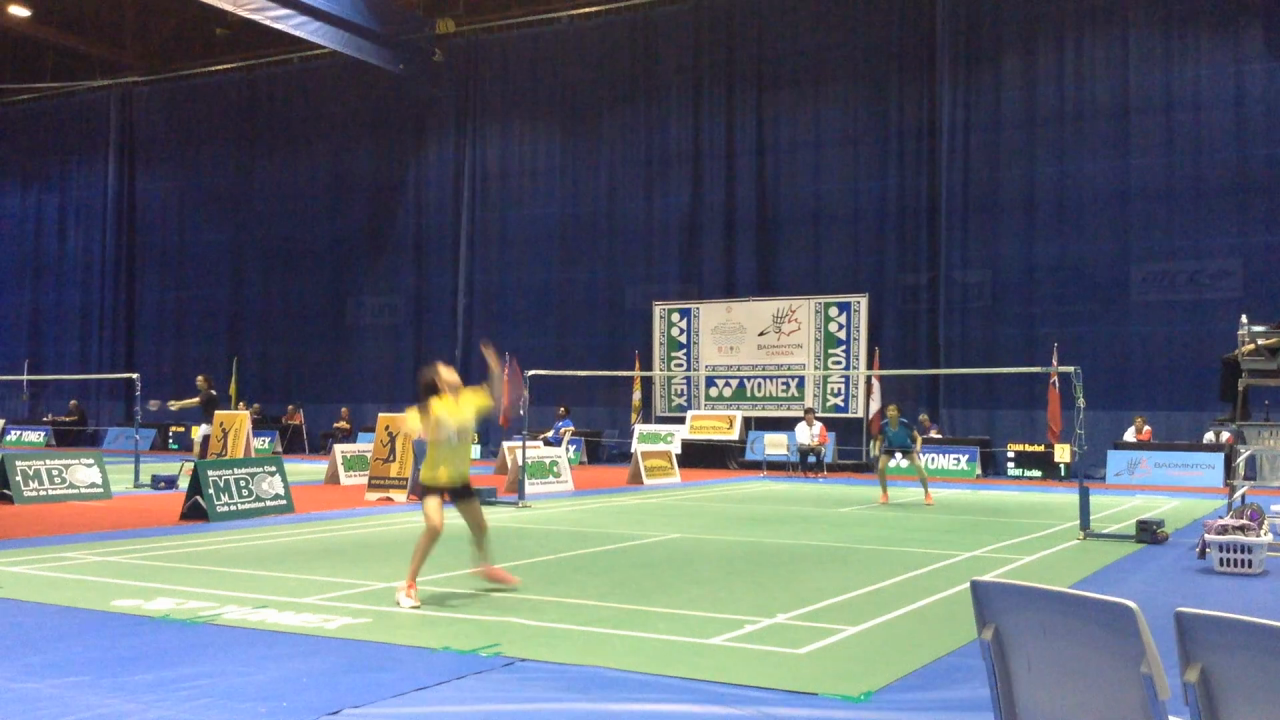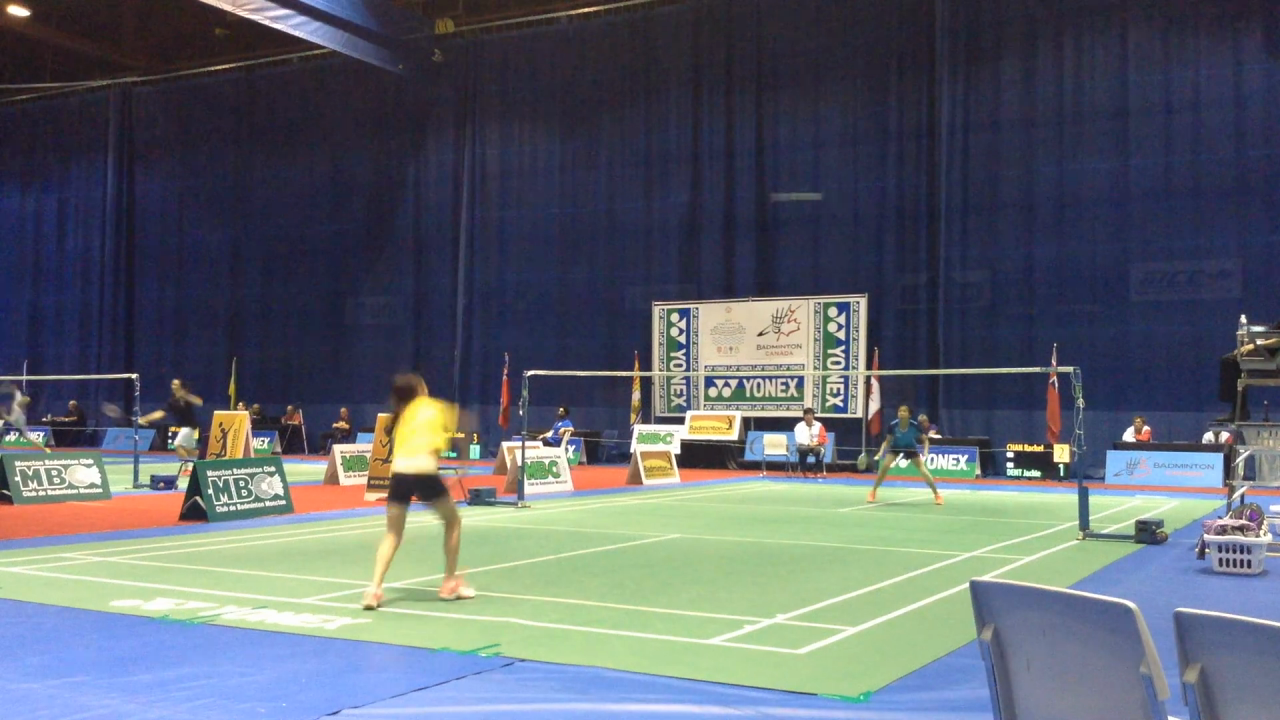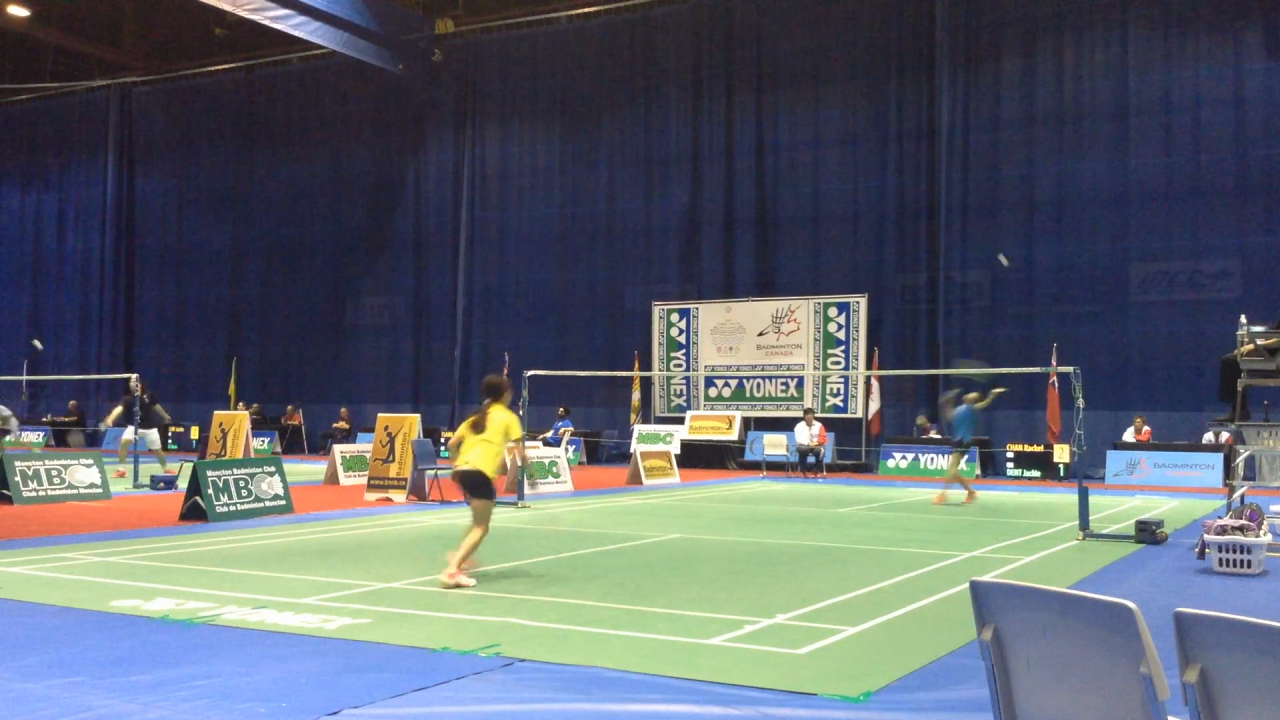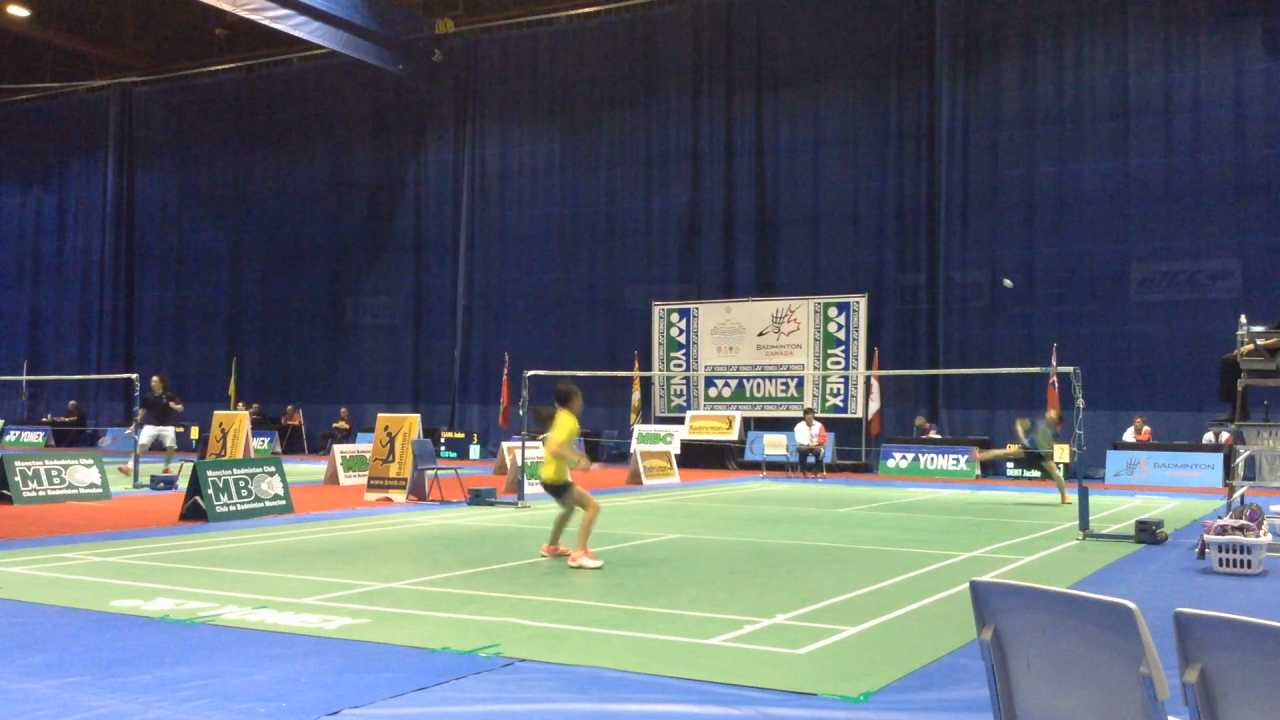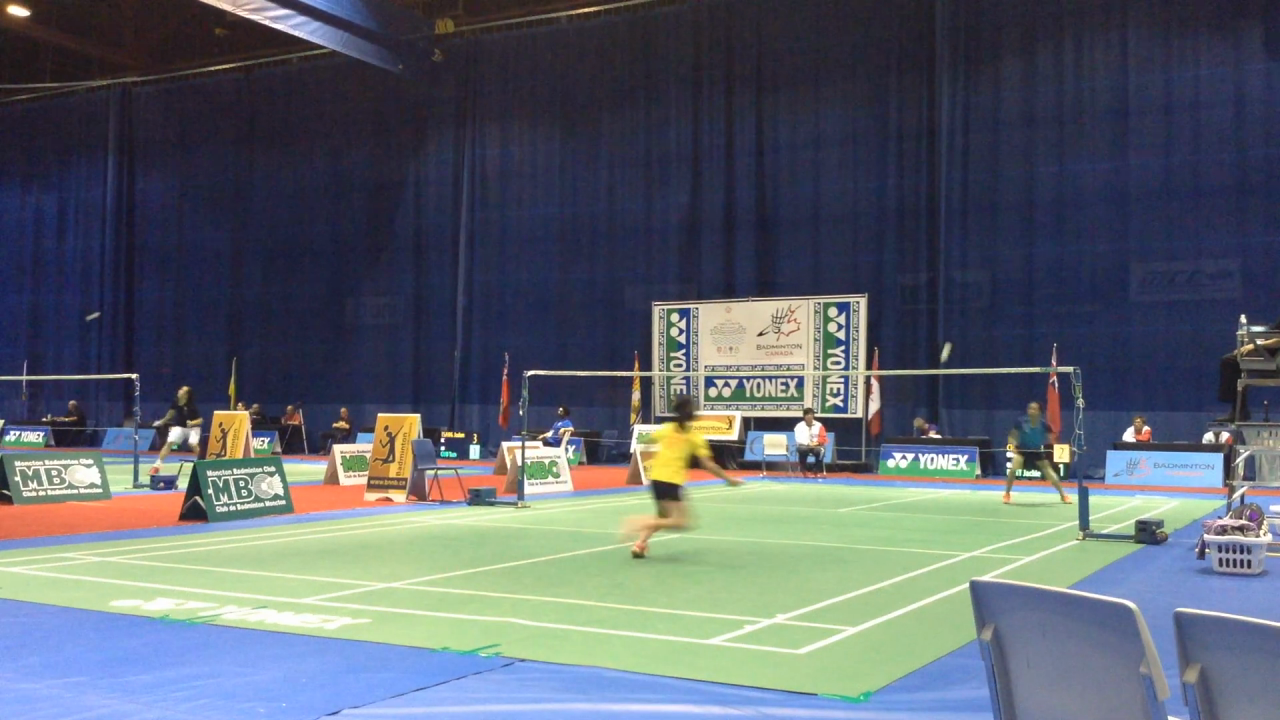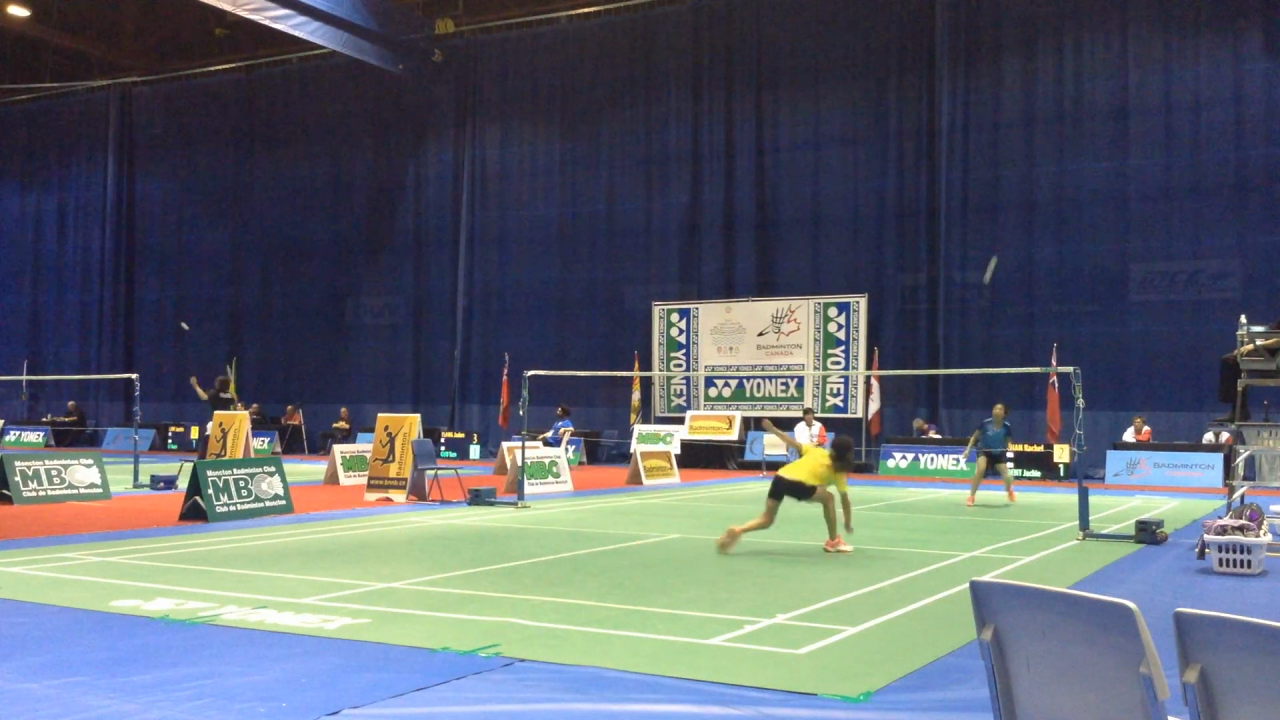
dt=0.5s
person 1, frame 1
left shoulder: (469, 399)
right shoulder: (434, 408)
left elbow: (496, 399)
right elbow: (409, 424)
left wrist: (496, 369)
right wrist: (423, 431)
left hip: (458, 479)
right hip: (433, 480)
left knee: (480, 526)
right knee: (435, 526)
left ankle: (485, 566)
right ankle: (408, 585)
person 1, frame 2
left shoulder: (401, 416)
right shoulder: (434, 409)
left hip: (399, 475)
right hip: (423, 474)
left knee: (392, 536)
right knee: (453, 521)
left ankle: (375, 589)
right ankle: (451, 583)
person 1, frame 3
left shoulder: (475, 416)
right shoulder: (508, 417)
left elbow: (452, 445)
right elbow: (519, 451)
left hip: (461, 470)
right hip: (480, 472)
left knee: (480, 521)
right knee: (481, 527)
left ankle: (462, 559)
right ankle: (452, 570)
person 1, frame 4
left shoulder: (563, 419)
right shoulder: (566, 421)
right elbow: (555, 449)
left wrist: (579, 457)
right wrist: (580, 462)
left hip: (556, 476)
right hip: (555, 478)
left knee: (570, 508)
right knee: (593, 507)
left ankle: (552, 546)
right ankle: (579, 554)
person 1, frame 5
left shoulder: (667, 428)
right shoulder: (694, 435)
left elbow: (651, 438)
right elbow: (707, 464)
right wrist: (728, 478)
left hip: (656, 479)
right hip: (671, 482)
left knee: (664, 517)
right knee: (681, 524)
left ankle: (640, 544)
right ankle: (644, 525)
person 1, frame 6
left shoulder: (818, 453)
right shoulder: (839, 470)
left elbow: (794, 444)
right elbow: (845, 499)
left wrist: (773, 430)
right wrist: (847, 523)
left hip: (781, 478)
right hip: (800, 484)
left knee: (765, 520)
right knee: (828, 498)
left ankle: (737, 531)
right ankle: (833, 541)
